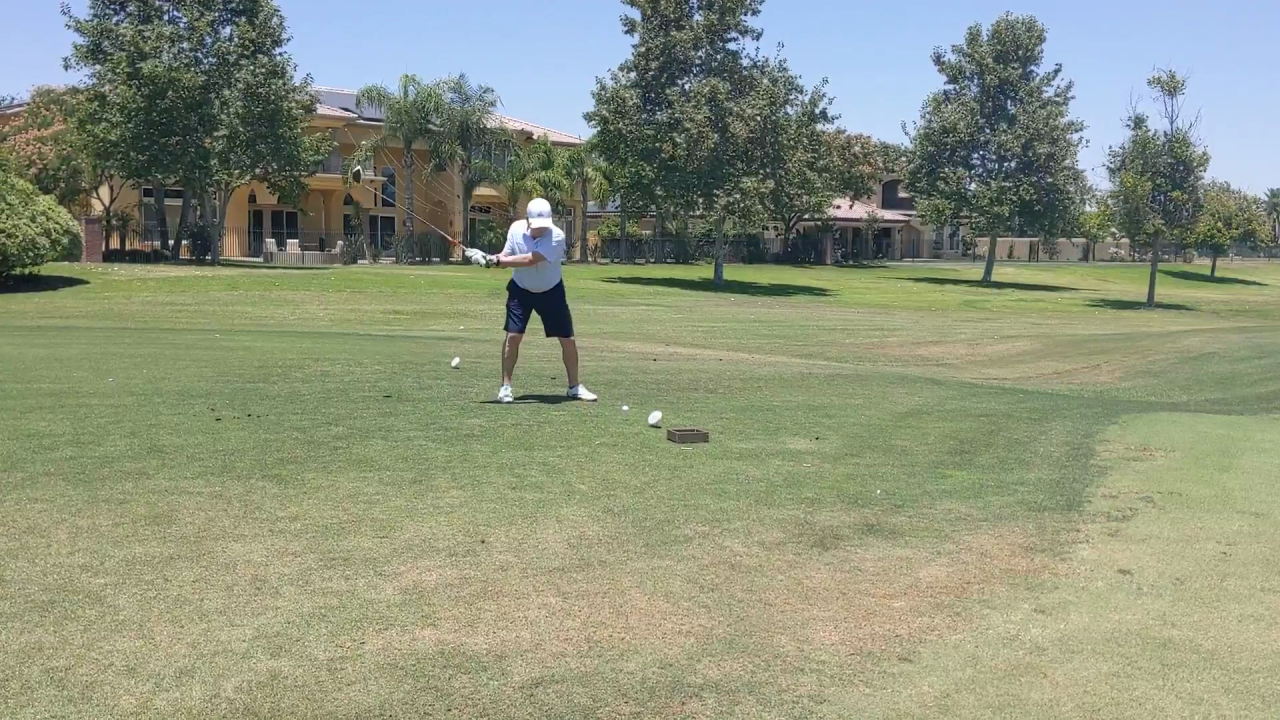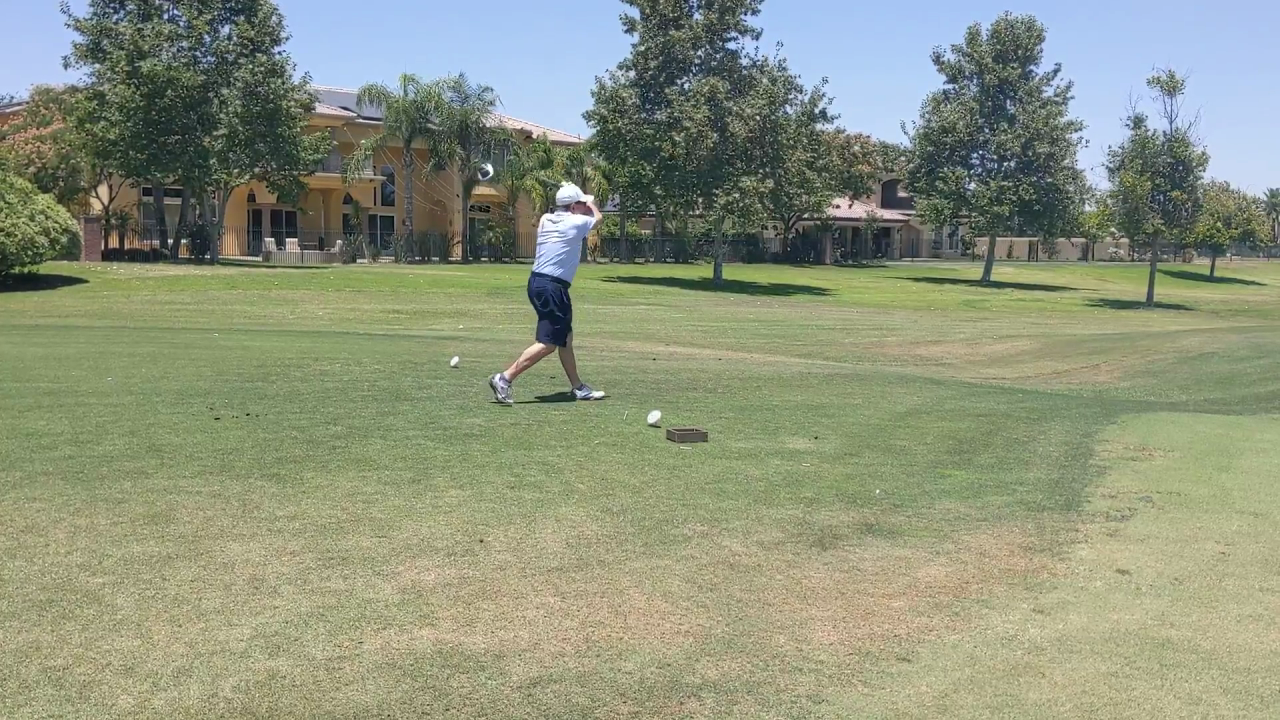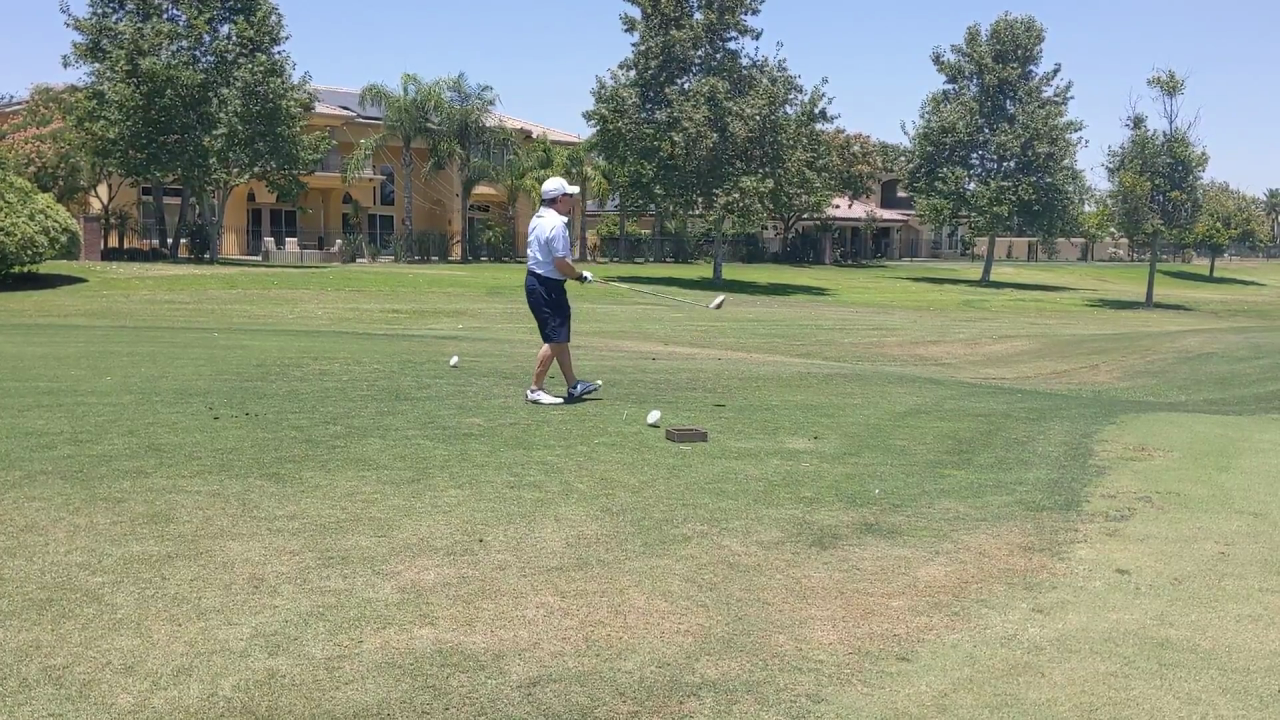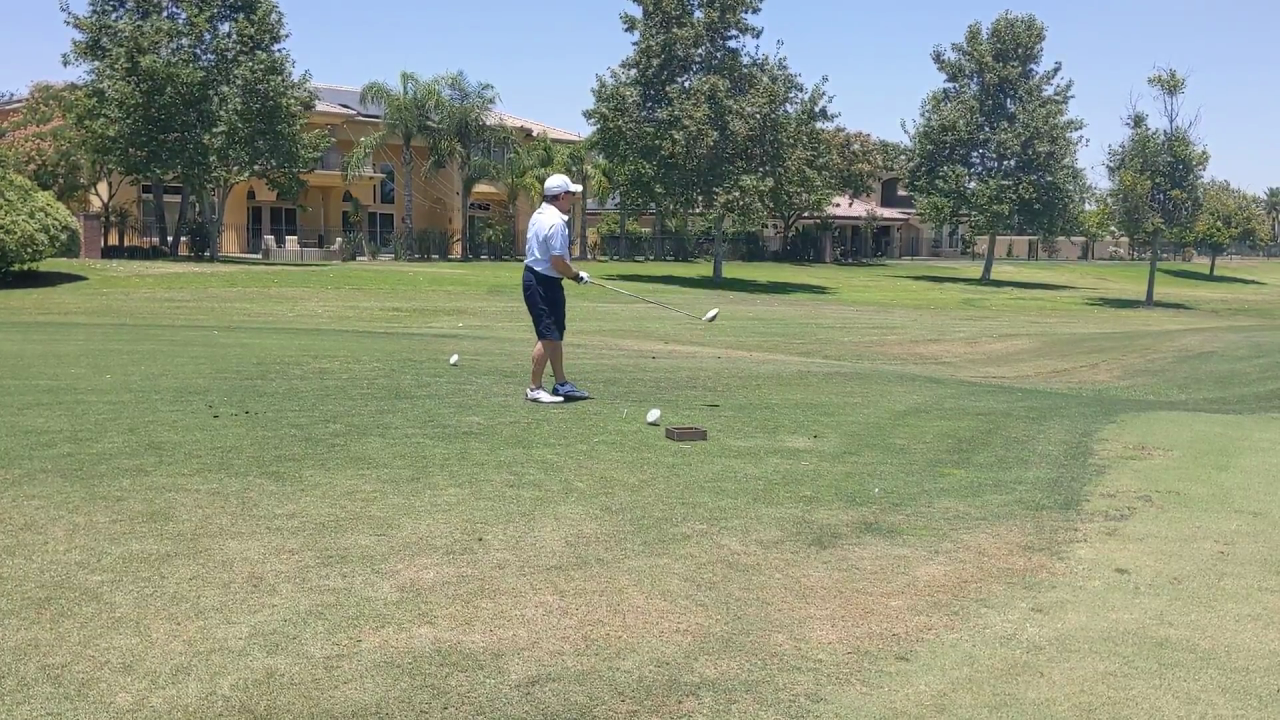
dt=1s
person 1, frame 1
left shoulder: (557, 237)
right shoulder: (516, 229)
left elbow: (529, 260)
right elbow: (506, 257)
left wrist: (494, 260)
right wrist: (488, 259)
left hip: (551, 291)
right hip: (521, 290)
left knee: (568, 339)
right knee: (513, 336)
left ankle: (574, 386)
right ankle: (505, 386)
person 1, frame 2
left shoulder: (546, 220)
right shoulder: (576, 223)
right elbow: (597, 217)
right wrist: (588, 201)
left hip: (539, 283)
right hip: (551, 288)
left knee: (565, 337)
right knee: (547, 343)
left ankle: (578, 388)
right ankle: (504, 379)
person 1, frame 3
left shoulder: (539, 219)
right shoulder: (555, 224)
right elbow: (561, 264)
left wrist: (574, 273)
right wrist: (580, 275)
left hip: (538, 282)
right hip: (546, 286)
left knee: (559, 337)
right knee: (554, 339)
left ankle: (574, 385)
right ankle: (535, 390)
person 1, frame 4
left shoulder: (540, 215)
right shoulder: (555, 222)
right elbow: (558, 262)
left wrist: (572, 274)
right wrist: (577, 276)
left hip: (537, 278)
right hip: (543, 283)
left knee: (555, 334)
right knee: (548, 336)
left ankle: (561, 384)
right ankle: (534, 388)
